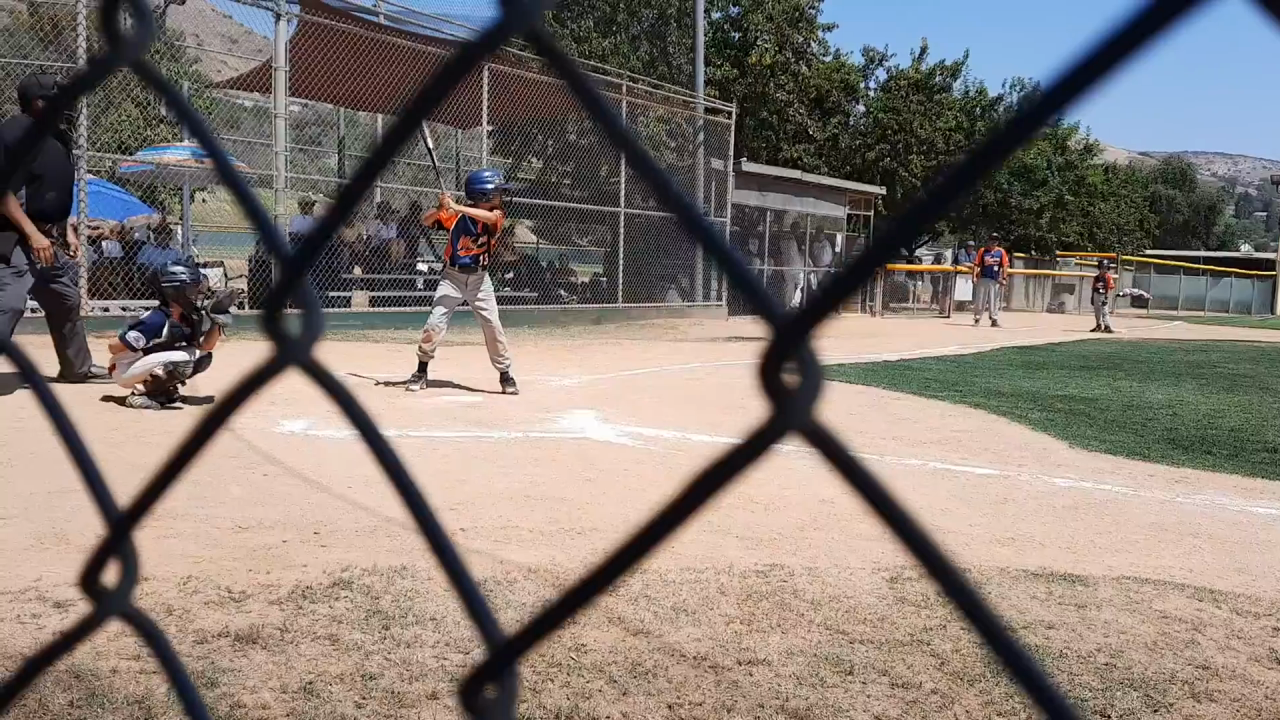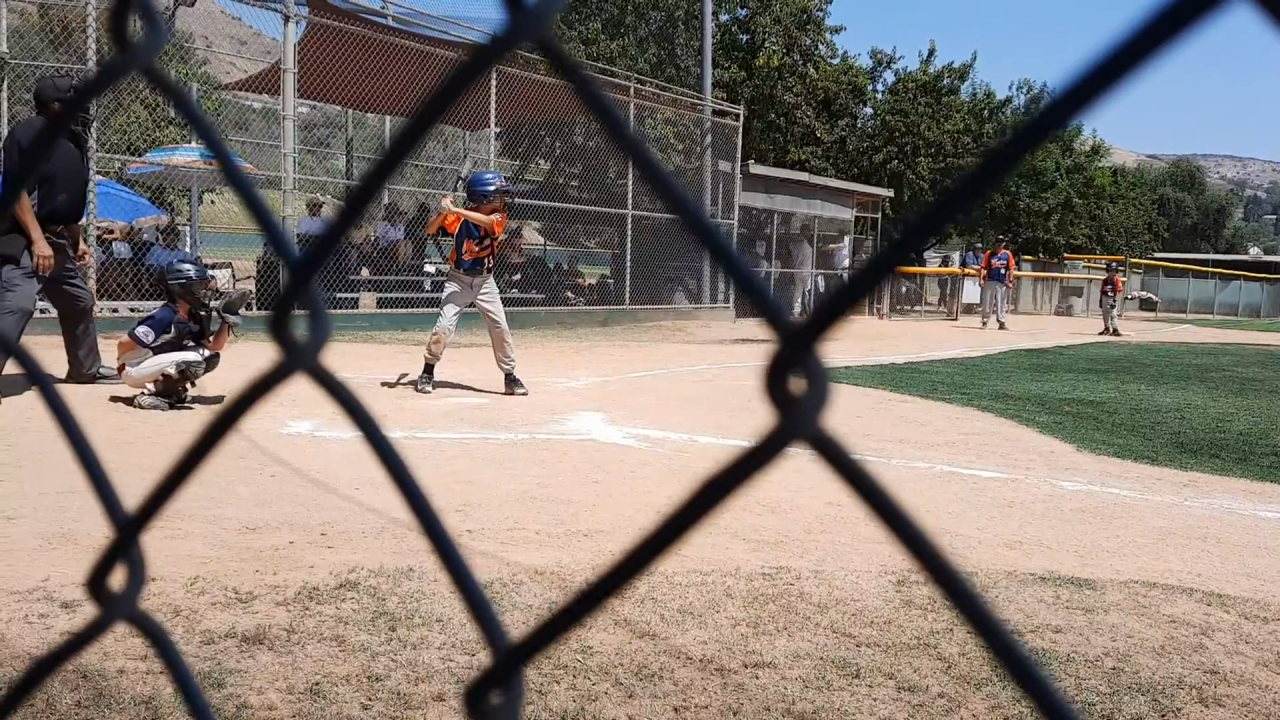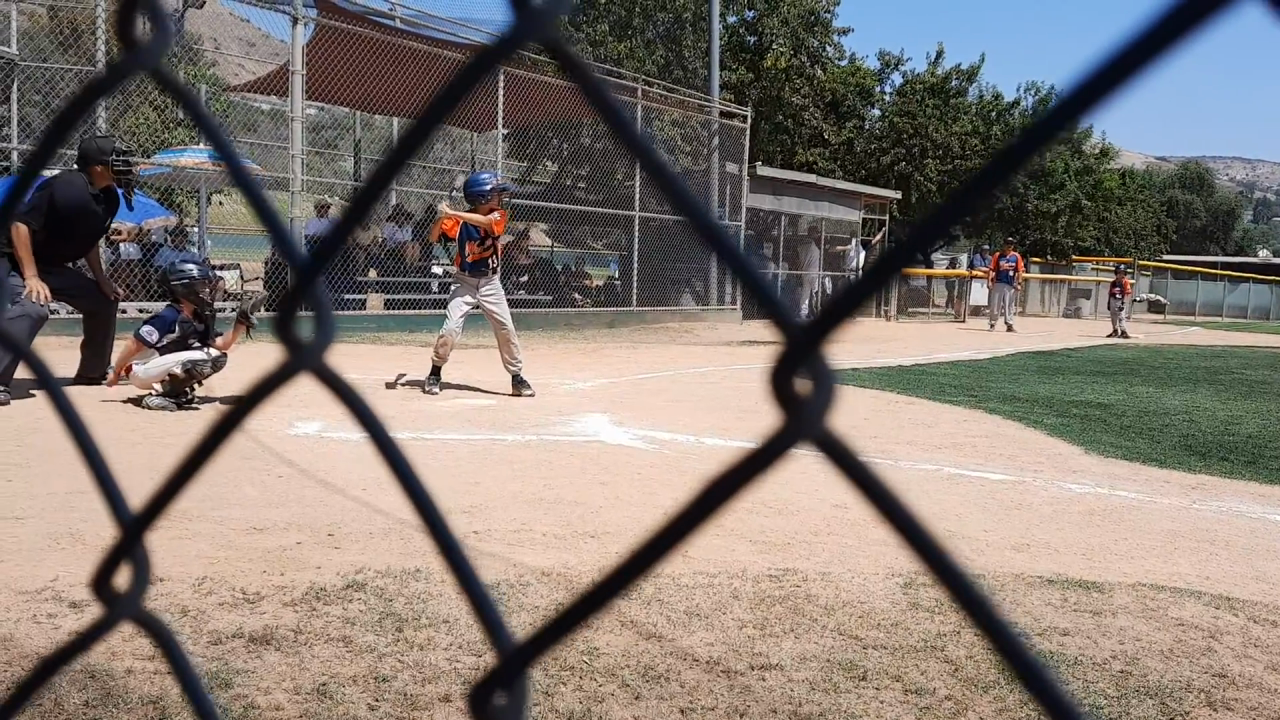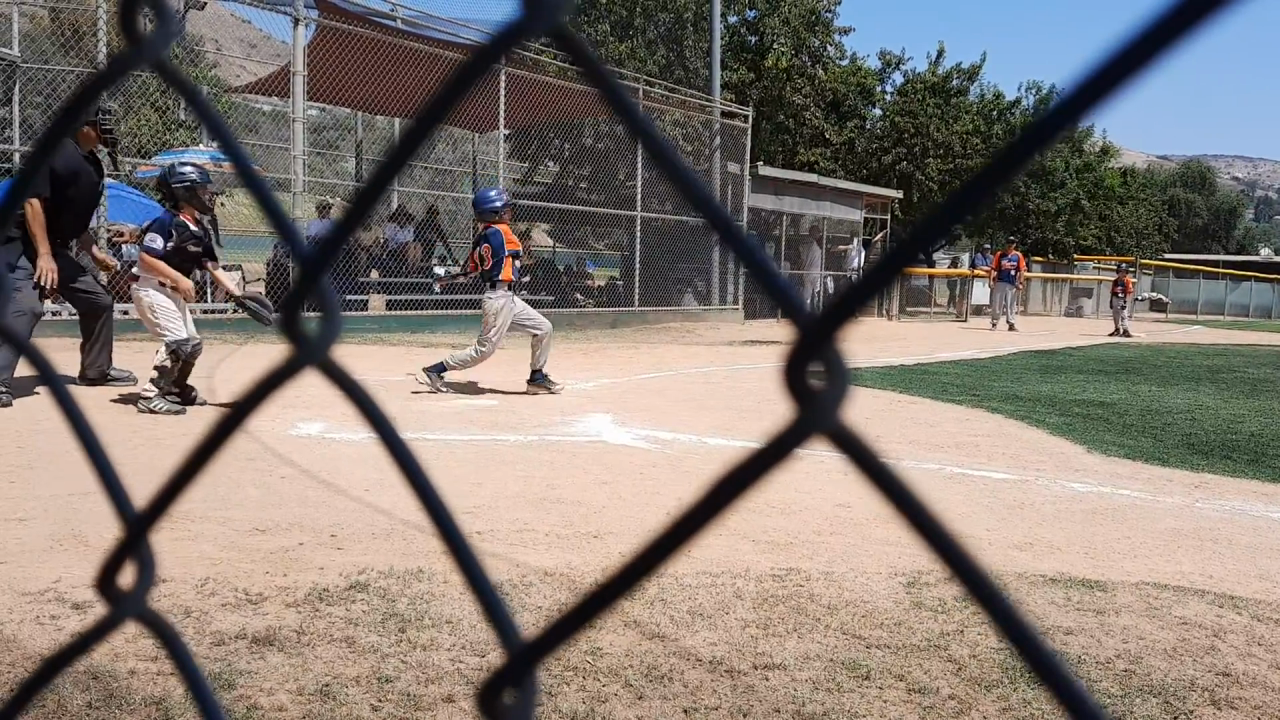
dt=1s
person 1, frame 1
left shoulder: (54, 136)
left wrist: (67, 232)
right wrist: (32, 233)
left hip: (47, 238)
left knee: (67, 300)
left ankle: (77, 367)
person 1, frame 2
left shoulder: (72, 138)
right shoulder: (29, 133)
left wrist: (77, 240)
right wrist: (37, 240)
left hip: (58, 243)
left knee: (80, 302)
left ankle: (86, 369)
person 1, frame 3
left shoulder: (110, 198)
right shoulder: (65, 187)
left wrist: (101, 279)
right wrist: (31, 277)
left hip: (53, 265)
left knee: (103, 300)
right knee: (32, 308)
left ankle: (93, 370)
person 1, frame 4
left shoulder: (93, 163)
right shoulder: (56, 153)
right elbow: (32, 201)
left wrist: (95, 252)
right wrist: (42, 254)
left hip: (57, 250)
left knee: (98, 299)
right knee: (25, 305)
left ankle: (97, 370)
person 2, frame 1
left shoulder: (497, 214)
right shoulder: (455, 214)
left elbow: (490, 217)
right elbow: (427, 221)
left wrist: (457, 207)
right wrist: (442, 208)
left hip: (479, 279)
right hip: (452, 276)
left knee: (493, 326)
right knee: (435, 323)
left ankle: (505, 375)
right ankle: (421, 372)
person 2, frame 2
left shoulder: (499, 217)
right shoulder: (459, 217)
left elbow: (486, 221)
right elbow: (430, 230)
left wrist: (455, 210)
right wrist: (444, 212)
left hip: (485, 281)
right hip: (458, 279)
left knee: (500, 328)
right knee: (444, 326)
left ankle: (510, 376)
right ankle: (427, 372)
person 2, frame 3
left shoulder: (499, 216)
right shoulder: (459, 220)
left elbow: (485, 221)
right elbow: (433, 237)
left wrist: (452, 213)
right wrist: (442, 216)
left hip: (490, 283)
right hip: (464, 282)
left knee: (506, 329)
right knee: (450, 329)
left ankle: (517, 378)
right ankle: (434, 374)
person 2, frame 4
left shoulder: (480, 237)
right shoulder: (502, 230)
left elbow: (472, 270)
right elbow: (516, 250)
left hip: (507, 297)
right hip: (498, 299)
left knee: (543, 328)
right knee: (483, 349)
left ankle: (537, 377)
right ankle: (433, 372)
person 3, frame 1
left shoulder: (186, 318)
right shoulder: (157, 320)
left elbow: (206, 346)
right elbow: (114, 346)
left wrist: (217, 321)
left hip: (151, 363)
right hip: (125, 370)
left knee: (202, 356)
right knee: (181, 361)
left ankle: (159, 390)
right ankle: (139, 393)
person 3, frame 2
left shoulder: (193, 317)
right shoulder: (165, 317)
left elbow: (214, 346)
right elbow: (124, 343)
left wrist: (227, 319)
right wrist: (124, 363)
left hip: (156, 364)
right hip: (135, 370)
left knee: (209, 356)
right knee: (193, 361)
left ankle: (168, 390)
right ankle: (149, 393)
person 3, frame 3
left shoulder: (200, 317)
right shoulder: (169, 317)
left elbow: (221, 344)
right elbow: (134, 345)
left wrist: (241, 322)
right wrist: (115, 372)
left hip: (163, 365)
right hip: (142, 370)
left knee: (217, 357)
right knee: (200, 361)
left ankle: (176, 391)
right ankle: (157, 394)
person 3, frame 4
left shoulder: (203, 227)
right shoulder: (167, 222)
left elbow: (211, 264)
right elbow: (147, 257)
left wrist: (234, 291)
right wrist: (180, 279)
left hip: (173, 291)
right hip: (152, 288)
left knee: (193, 344)
right knee: (178, 341)
left ankle: (177, 389)
right ankle: (151, 396)
